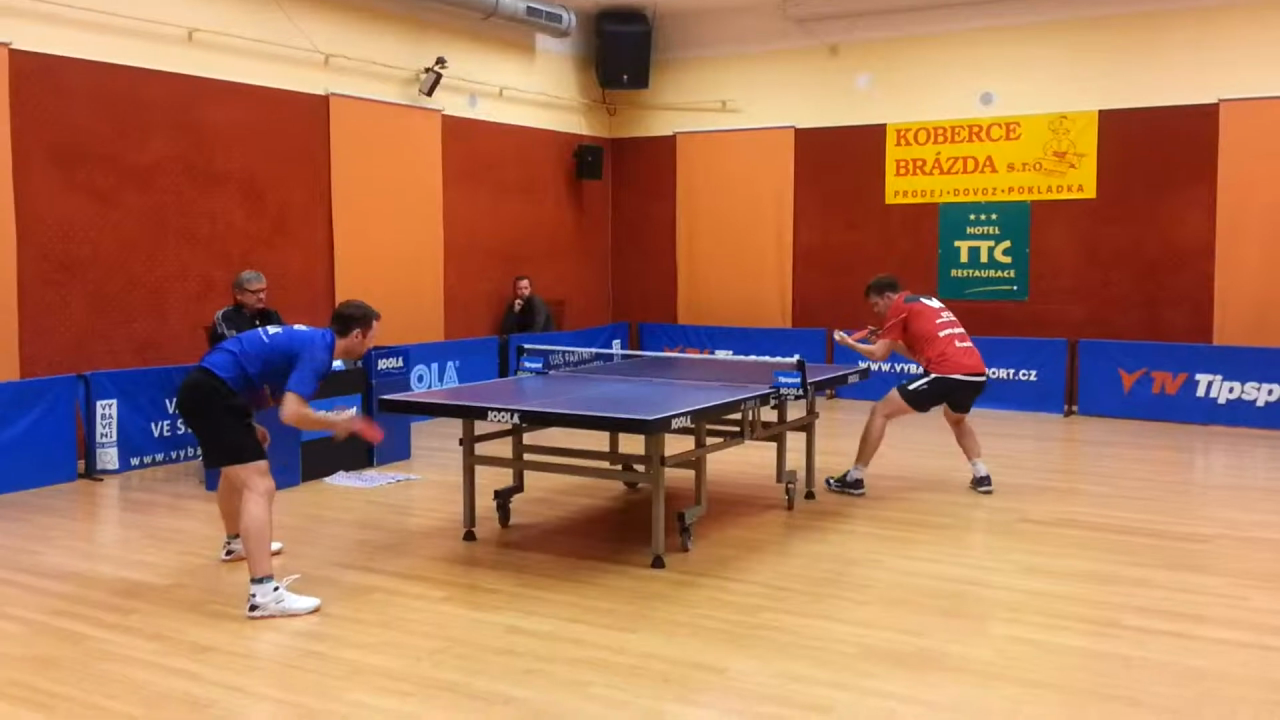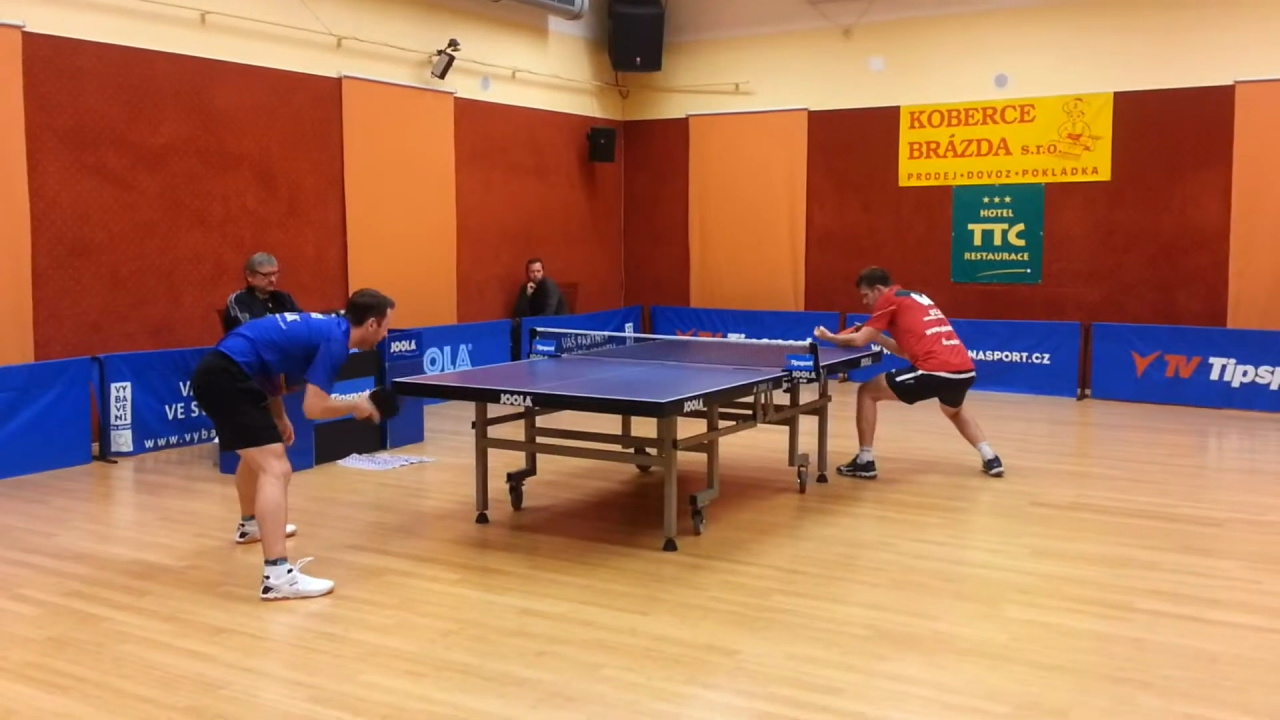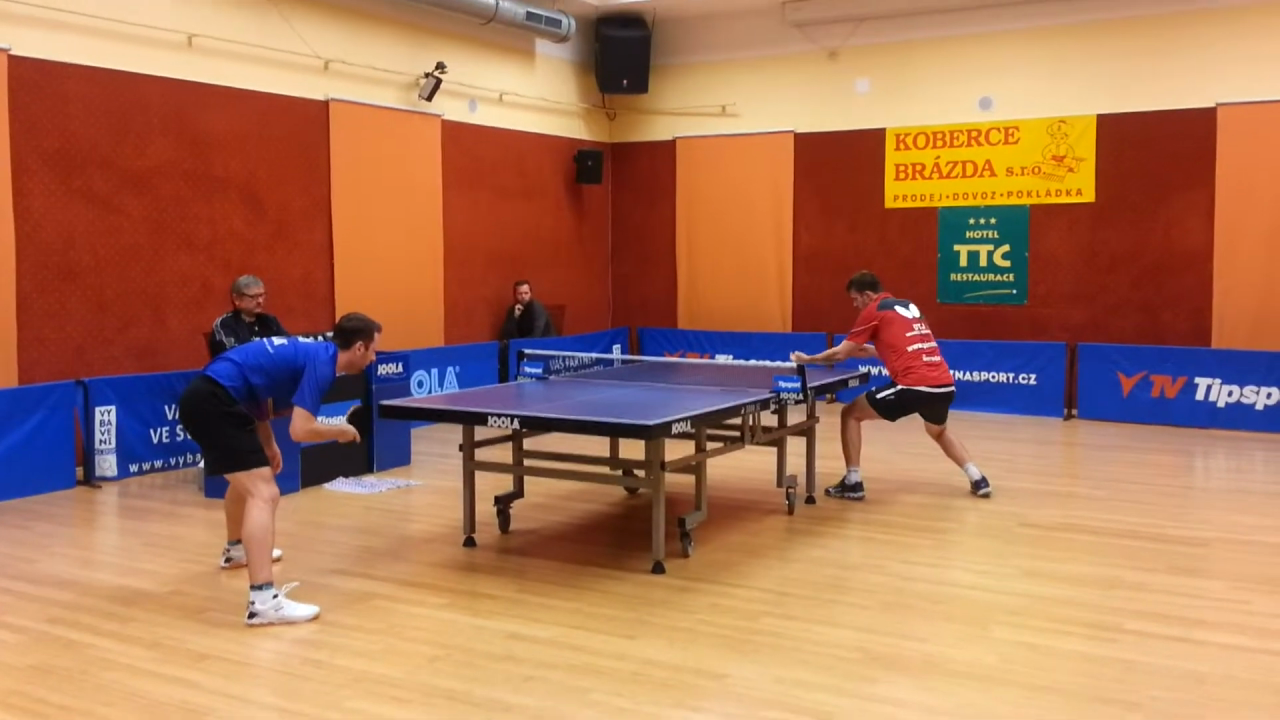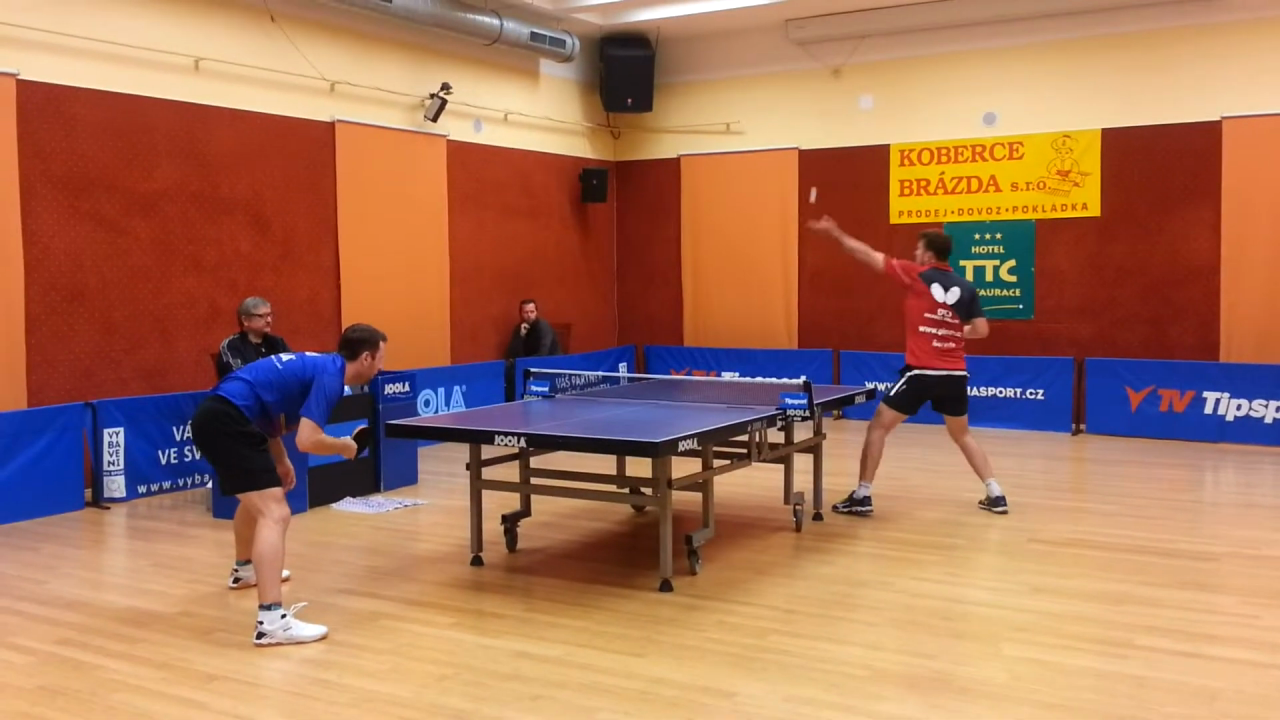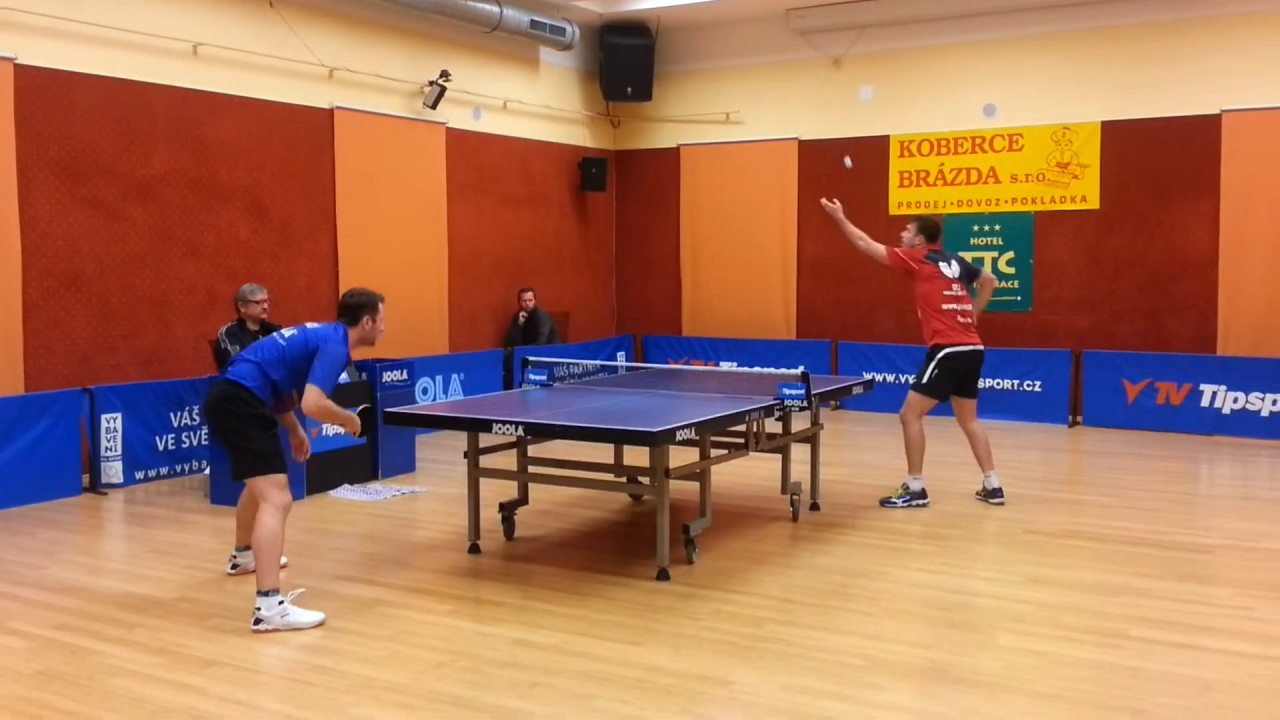
dt=0.5s
person 1, frame 1
left shoulder: (310, 339)
right shoulder: (317, 351)
right elbow: (291, 413)
left wrist: (249, 424)
right wrist: (337, 423)
left hip: (203, 387)
right hip: (212, 394)
left knee: (236, 470)
right knee: (259, 487)
left ankle: (236, 543)
right ankle: (263, 593)
person 1, frame 2
left shoulder: (324, 327)
right shoulder: (335, 340)
right elbow: (315, 408)
left wrist: (279, 418)
right wrist: (356, 406)
left hip: (217, 370)
right hip: (228, 378)
left knee: (255, 453)
right knee: (275, 470)
left ankle: (250, 524)
right ankle: (278, 575)
person 1, frame 3
left shoulder: (311, 351)
right shoulder: (322, 363)
right elbow: (301, 430)
left wrist: (268, 444)
right wrist: (341, 431)
left hip: (203, 395)
right hip: (215, 402)
left knee: (245, 477)
right knee: (263, 494)
left ankle: (236, 549)
right ankle: (263, 601)
person 1, frame 4
left shoulder: (318, 365)
right shoulder: (330, 376)
right elbow: (307, 440)
left wrist: (280, 460)
right wrist: (344, 446)
left hip: (215, 415)
right hip: (227, 421)
left knee: (256, 497)
right knee: (275, 514)
left ankle: (245, 569)
right ankle: (272, 621)
person 1, frame 5
left shoulder: (319, 334)
right shoulder: (335, 345)
right elbow: (313, 404)
left wrist: (295, 430)
right wrist: (348, 419)
left hip: (227, 396)
right hip: (240, 403)
left knee: (262, 481)
right knee: (276, 500)
left ankle: (243, 555)
right ankle: (269, 606)
person 2, frame 1
left shoulder: (900, 306)
right shoulder: (927, 304)
left elbow: (880, 354)
left wrist: (849, 343)
right wrist: (888, 339)
left hip: (948, 374)
right hip: (977, 375)
left knee: (882, 411)
right knee: (957, 420)
left ankle: (855, 478)
right ankle: (981, 475)
person 2, frame 2
left shoulder: (889, 299)
right shoulder: (916, 299)
left elbow: (859, 341)
left wrist: (830, 337)
right wrist: (874, 335)
left hip: (935, 371)
right hip: (965, 371)
left knee: (867, 392)
right knee: (954, 411)
left ankle: (865, 461)
right ankle: (990, 458)
person 2, frame 3
left shoulder: (873, 312)
right shoulder: (910, 307)
left elbow: (841, 353)
left wrist: (808, 360)
right wrist: (871, 350)
left hip: (912, 387)
right hip: (945, 386)
left knee: (851, 414)
right knee: (940, 432)
left ankle: (853, 482)
right ankle: (977, 478)
person 2, frame 4
left shoulder: (914, 274)
right shoulder: (966, 288)
left elbow: (870, 256)
right elbow: (981, 330)
left wrist: (836, 232)
left hip: (921, 372)
right hip: (955, 374)
left knee: (878, 427)
right knee: (962, 435)
left ankle: (862, 496)
right ankle: (995, 495)
person 2, frame 5
left shoulder: (917, 257)
right shoulder: (955, 262)
left elbow: (867, 245)
right elbow: (989, 280)
left wrist: (840, 217)
left hip: (947, 350)
right hip: (971, 349)
left knee: (910, 414)
right knee: (968, 419)
left ankle: (915, 488)
right ankle: (992, 486)
